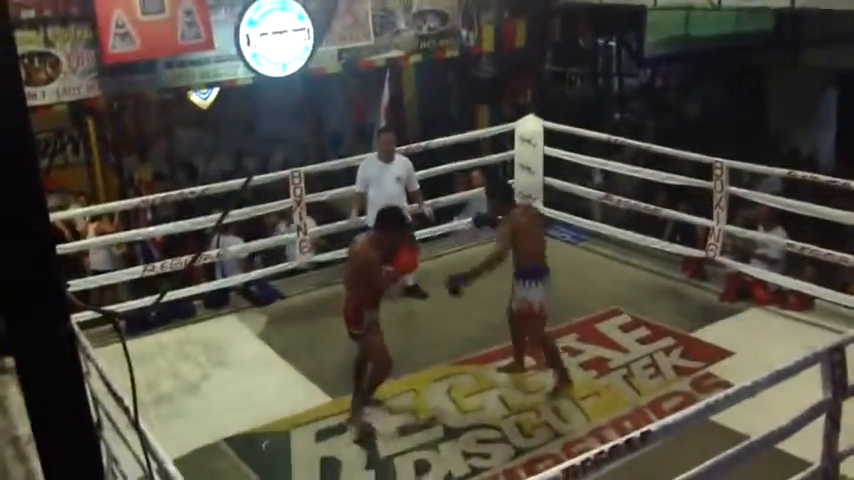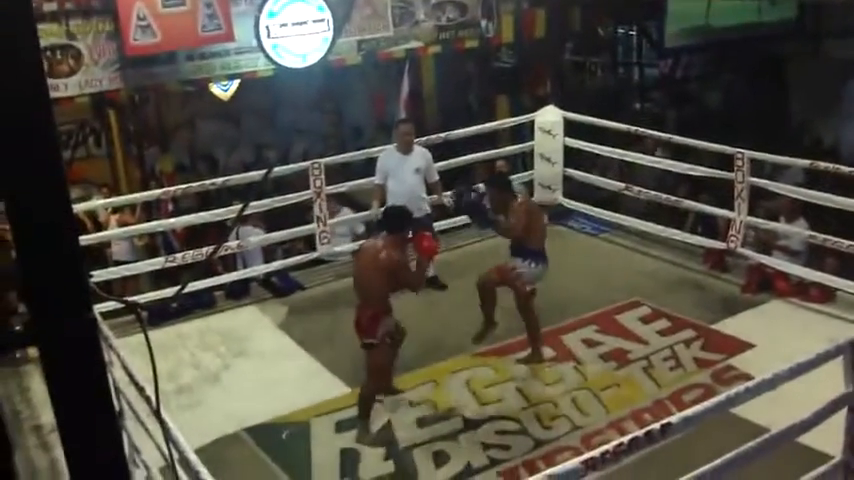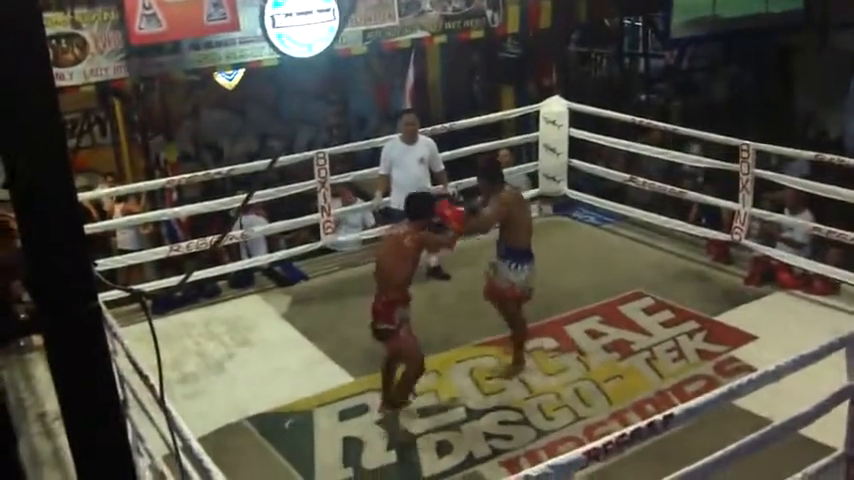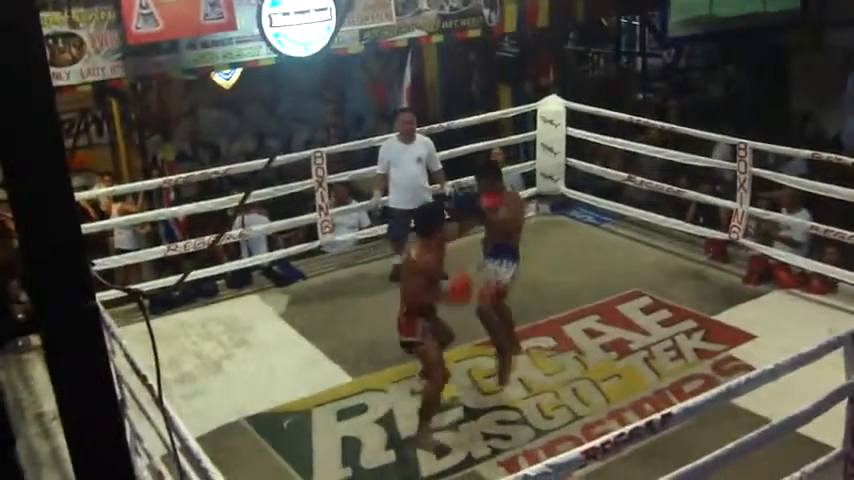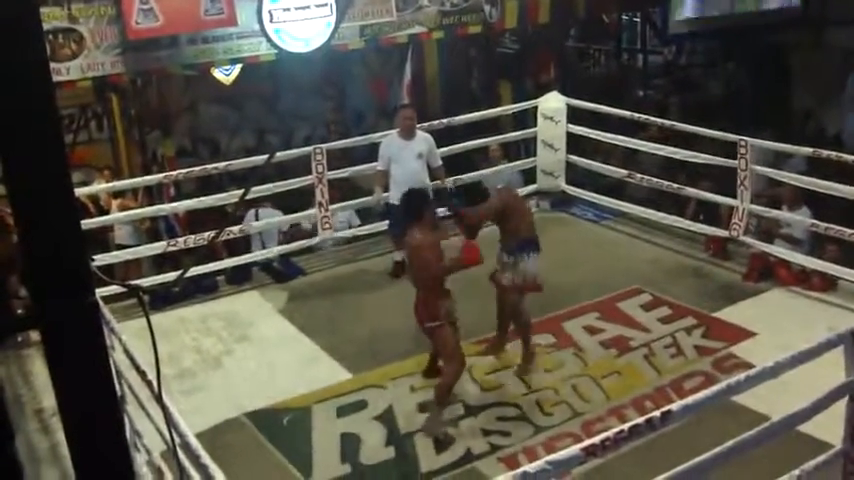
dt=0.4s
person 1, frame 1
left shoulder: (363, 239)
right shoulder: (369, 255)
right elbow: (381, 287)
left wrist: (392, 269)
right wrist: (398, 272)
left hip: (359, 306)
right hip: (362, 312)
left knee: (367, 353)
right knee: (383, 364)
left ankle: (359, 396)
right ankle: (357, 415)
person 1, frame 2
left shoulder: (368, 245)
right shoulder: (394, 256)
right elbow: (415, 284)
right wrist: (424, 257)
left hip: (368, 311)
right hip: (375, 318)
left knee: (398, 335)
right knee: (375, 376)
left ankle: (385, 384)
right ankle: (363, 429)
person 1, frame 3
left shoulder: (392, 232)
right shoulder: (419, 237)
right elbow: (448, 242)
right wrist: (454, 223)
left hip: (383, 303)
right hip: (393, 310)
left knee: (394, 352)
right knee: (416, 364)
left ankle: (388, 400)
right ankle: (392, 407)
person 1, frame 4
left shoulder: (428, 248)
right shoulder: (420, 260)
right elbow: (417, 297)
right wrist: (448, 294)
left hip: (424, 316)
right hip: (415, 321)
left knee: (446, 338)
right knee: (440, 377)
left ankle: (429, 370)
right ankle: (423, 434)
person 1, frame 5
left shoulder: (413, 236)
right shoulder: (423, 239)
right elbow: (437, 271)
right wrist: (459, 262)
left hip: (430, 301)
right hip: (434, 304)
left knee: (444, 343)
right knee: (456, 363)
left ankle: (432, 367)
right ankle: (434, 419)
person 2, frame 1
left shoulder: (512, 220)
right shoulder: (528, 210)
left elbow: (498, 255)
left wrist: (465, 276)
right wrist: (493, 220)
left hip: (530, 279)
right hip: (529, 275)
left knee: (535, 333)
right knee: (514, 319)
left ankle: (563, 378)
right ankle: (518, 363)
person 2, frame 2
left shoulder: (520, 206)
right shoulder: (513, 204)
left elbow: (514, 233)
left wrist: (487, 215)
right wrist: (475, 209)
left hip: (531, 262)
right hip: (528, 261)
left knee: (484, 281)
right knee: (524, 305)
left ankle: (488, 322)
right ankle: (536, 352)
person 2, frame 3
left shoulder: (504, 199)
right shoulder: (508, 193)
left elbow: (482, 225)
left hip: (516, 262)
right hip: (508, 257)
left knee: (512, 311)
right knee: (493, 295)
left ankle: (518, 360)
right ankle: (516, 345)
person 2, frame 4
left shoulder: (510, 200)
right shoulder: (491, 198)
left elbow: (502, 224)
left wrist: (483, 210)
left hip: (503, 260)
right hip: (492, 257)
left knee: (484, 309)
right knee: (497, 303)
left ankle: (504, 358)
right ankle: (513, 344)
person 2, frame 5
left shoulder: (502, 197)
right shoulder: (491, 203)
left elbow: (476, 215)
right elbow: (471, 233)
left wrist: (459, 212)
right wrist: (464, 219)
left hip: (524, 253)
right hip: (507, 251)
left knee: (514, 306)
right knee: (503, 300)
left ankle: (528, 355)
right ankle: (500, 340)
person 3, frame 1
left shoulder: (405, 163)
right shoulder: (367, 165)
left elbow: (413, 188)
right elbow: (360, 191)
left wrist: (422, 206)
right wrist: (355, 211)
right hip: (376, 220)
left ankle: (410, 284)
person 3, frame 2
left shoulder: (424, 154)
right shoulder: (386, 157)
left elbow: (433, 179)
right elbow: (380, 183)
left wrist: (441, 197)
right wrist: (376, 204)
left hip: (421, 210)
left ankle: (430, 276)
person 3, frame 3
left shoulder: (428, 144)
right shoulder: (390, 147)
left elbow: (439, 169)
right elbow: (383, 173)
left wrist: (446, 187)
right wrist: (378, 194)
right hip: (399, 203)
left ankle: (434, 266)
person 3, frame 4
left shoulder: (426, 143)
right shoulder: (387, 146)
left elbow: (436, 168)
right elbow: (381, 172)
left wrist: (444, 186)
right wrist: (377, 194)
left hip: (423, 200)
right hip: (398, 202)
right knee: (397, 236)
right ankle: (398, 263)
person 3, frame 5
left shoulder: (426, 139)
right shoulder: (388, 143)
left elbow: (436, 165)
right elbow: (382, 169)
left wrist: (444, 183)
right wrist: (378, 191)
right hip: (398, 198)
right knee: (398, 232)
right ankle: (399, 260)
